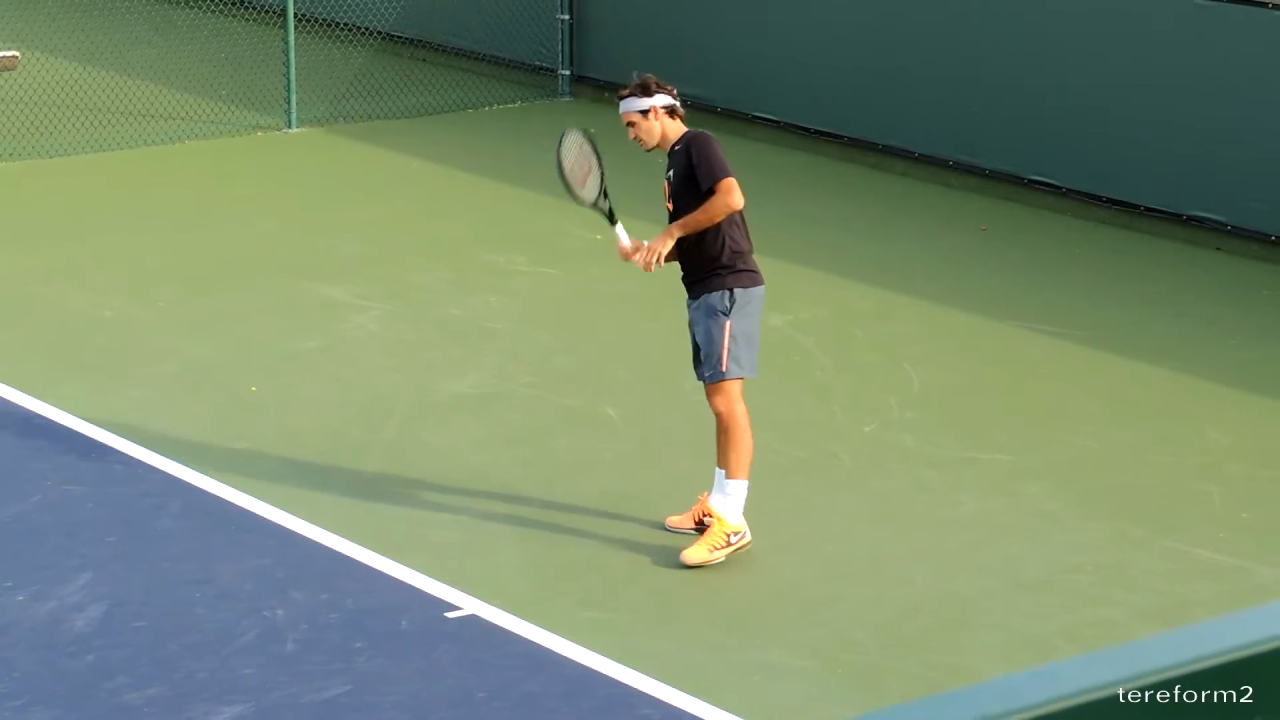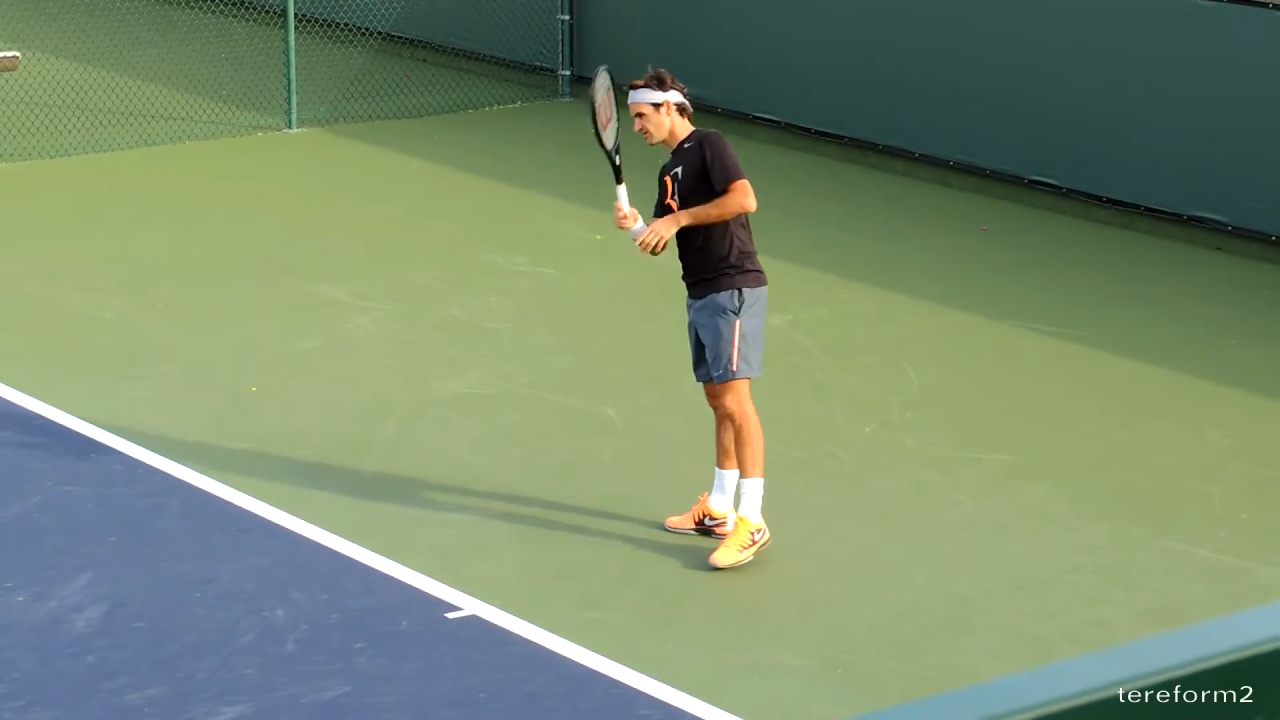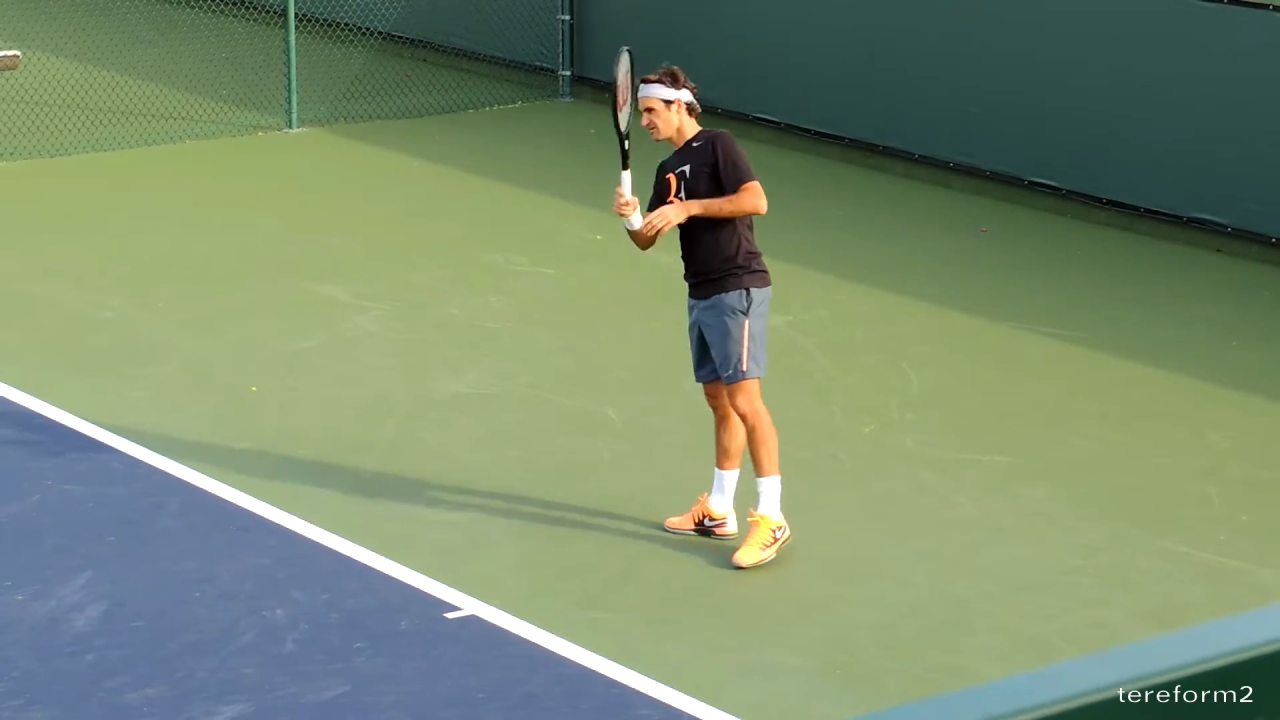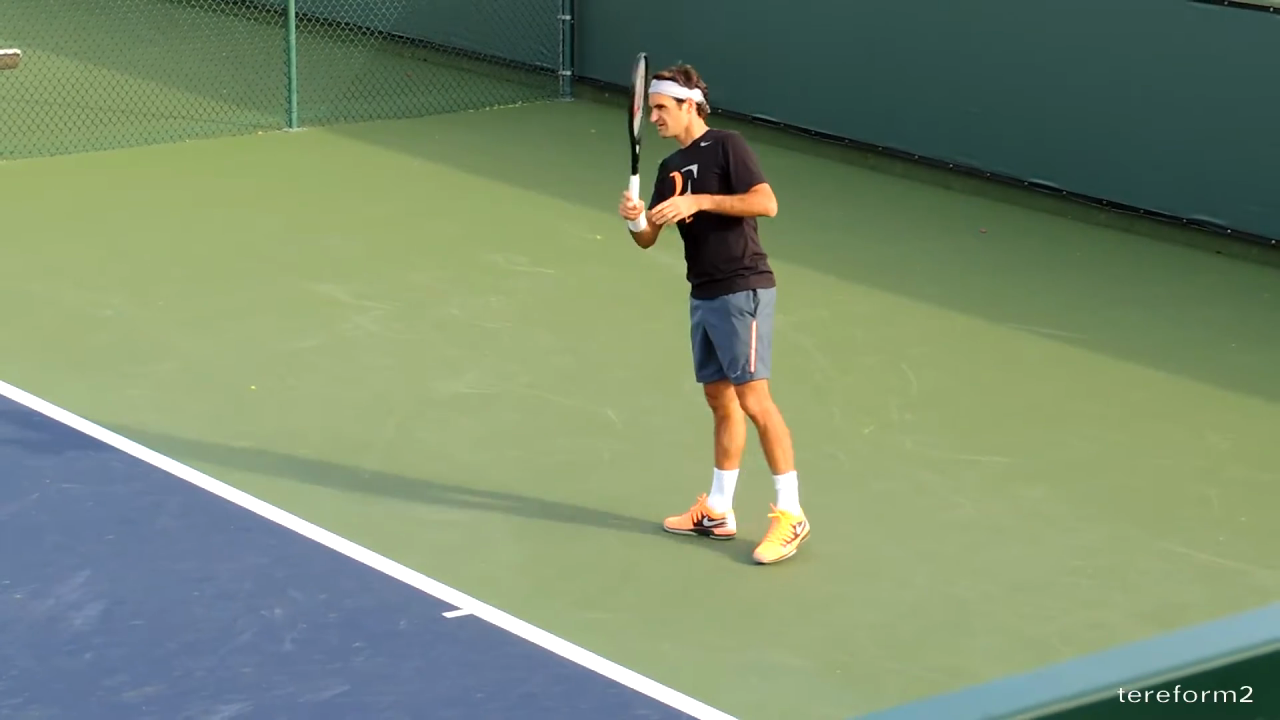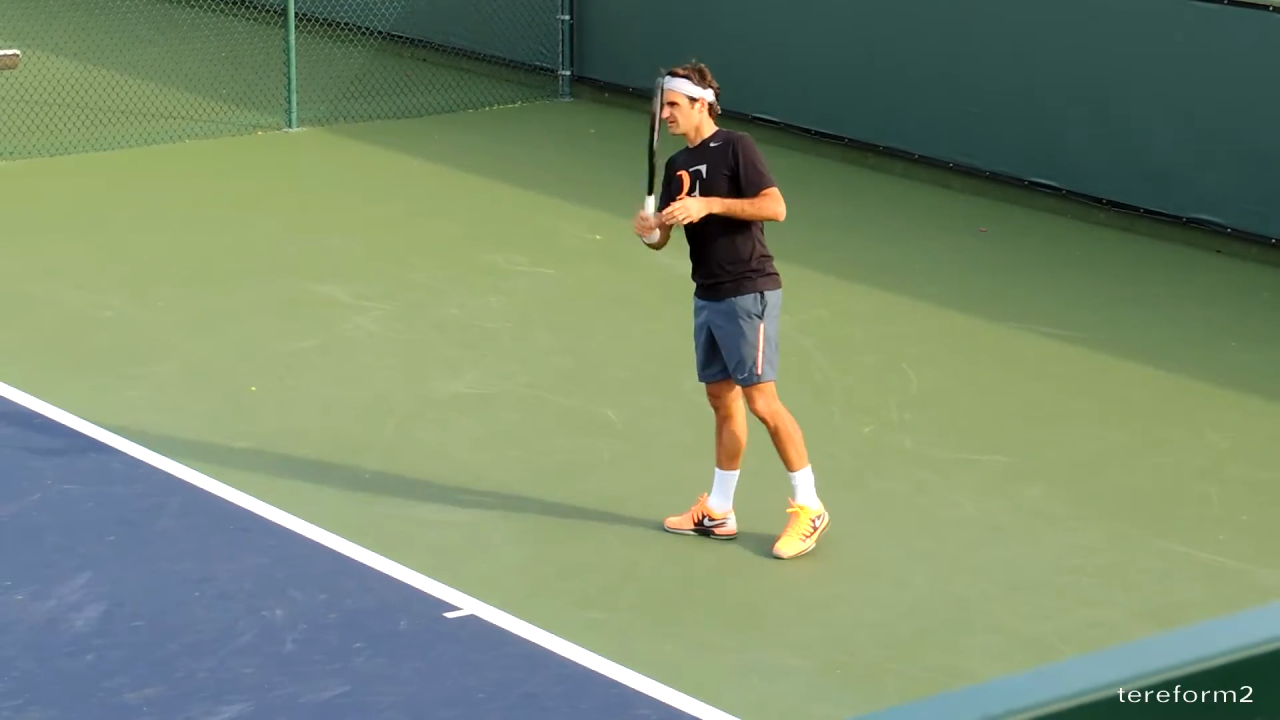
dt=0.1s
person 1, frame 1
left shoulder: (699, 143)
right shoulder: (677, 164)
left elbow: (732, 198)
right elbow: (689, 244)
left wrist: (671, 232)
right wrist: (646, 250)
left hip: (729, 289)
right hip: (709, 291)
left knee: (725, 401)
right knee: (726, 400)
left ankle: (730, 522)
right ankle: (719, 506)
person 1, frame 2
left shoulder: (709, 143)
right shoulder: (669, 170)
left elbow: (745, 199)
right elbow: (656, 243)
left wrist: (677, 218)
right wrist: (634, 226)
left hip: (734, 290)
right hip: (701, 296)
left knee: (735, 401)
right knee: (717, 400)
left ankle: (751, 521)
right ankle: (718, 509)
person 1, frame 3
left shoulder: (719, 144)
right shoulder: (668, 168)
left elbow: (756, 201)
right elbow: (647, 240)
left wrist: (685, 208)
right wrist: (632, 217)
left hip: (738, 291)
right hip: (702, 297)
left knee: (744, 400)
right knee: (718, 400)
left ankle: (771, 517)
right ankle: (719, 510)
person 1, frame 4
left shoulder: (727, 145)
right shoulder: (670, 166)
left elbow: (766, 204)
right elbow: (649, 237)
left wrist: (700, 200)
right wrist: (636, 219)
left hip: (742, 293)
right hip: (703, 296)
left knee: (753, 401)
right knee: (720, 401)
left ankle: (791, 514)
right ankle: (717, 510)
person 1, frame 5
left shoulder: (737, 147)
right shoulder: (676, 165)
left elbow: (775, 207)
right elbow: (662, 238)
left wrist: (709, 204)
right wrist: (649, 229)
left hip: (749, 295)
right hip: (707, 298)
left knee: (762, 403)
right knee: (722, 401)
left ankle: (809, 507)
right ankle: (717, 510)
